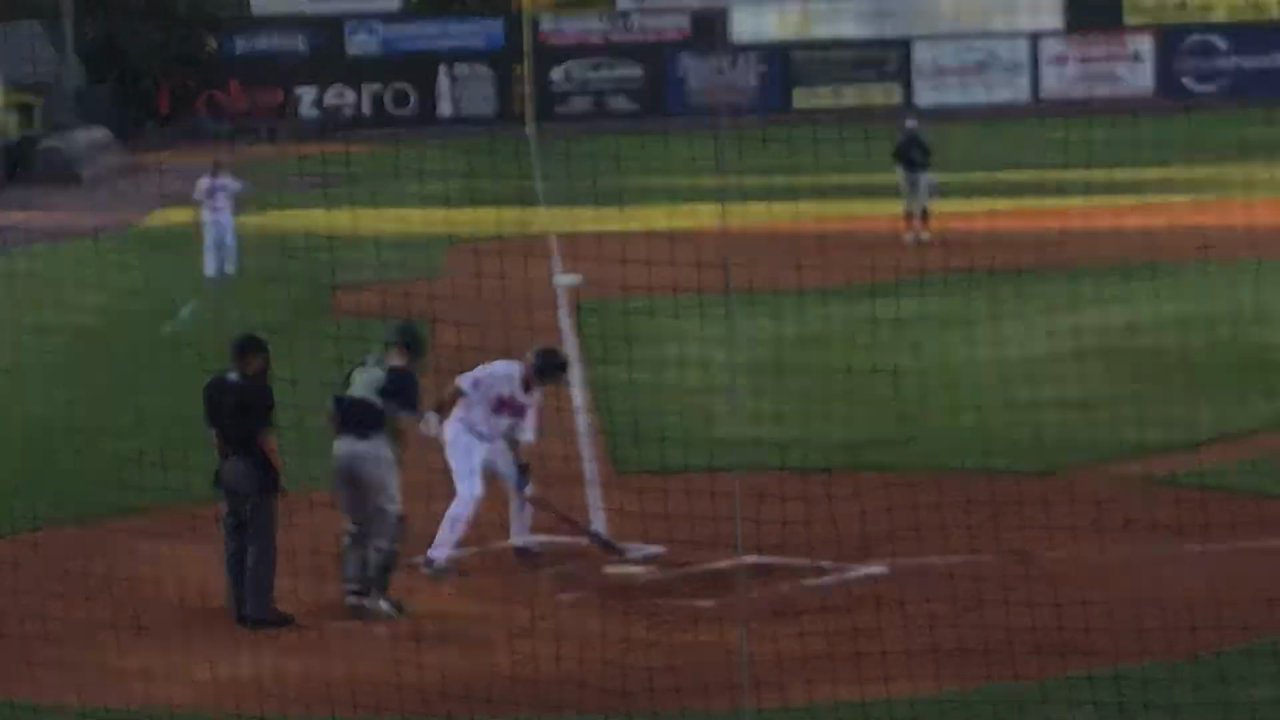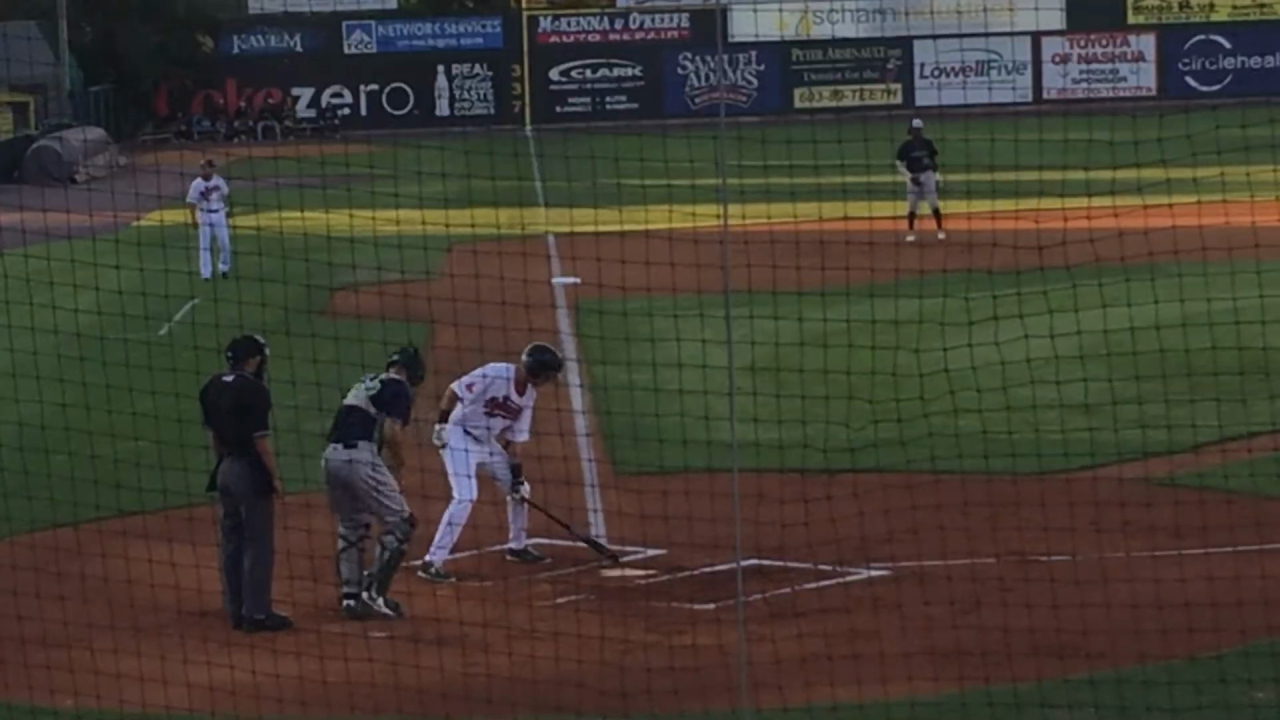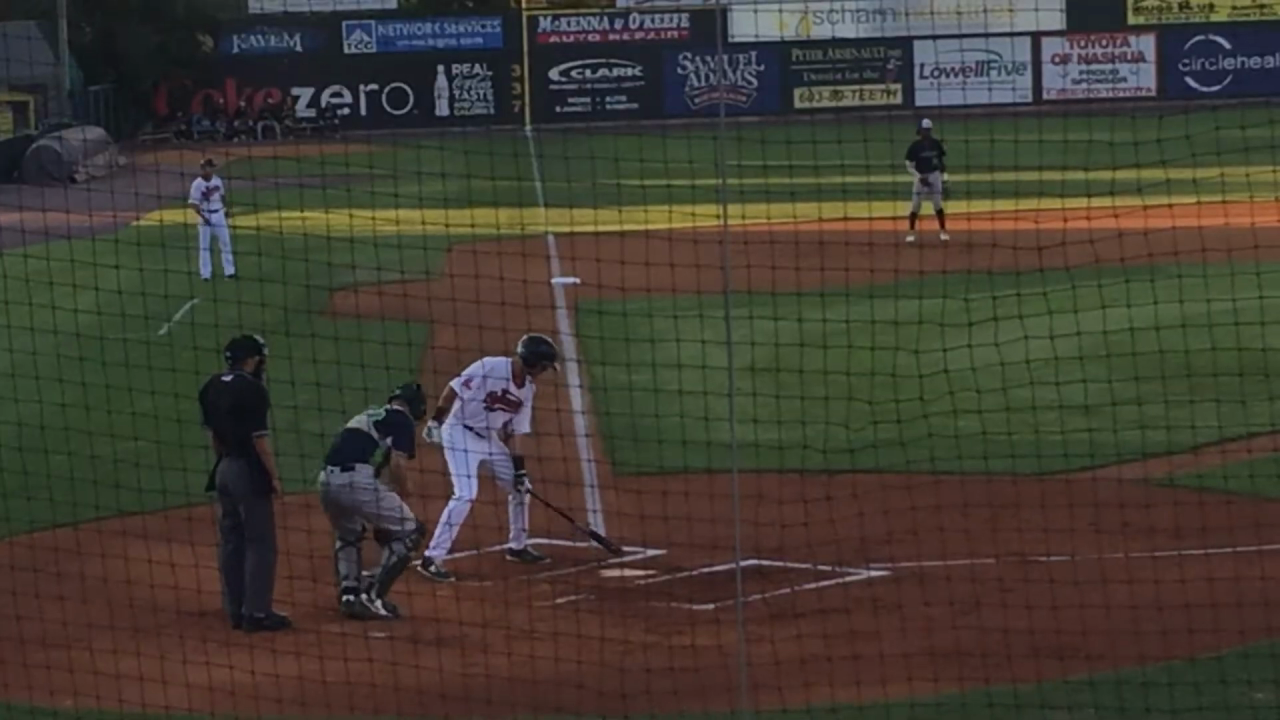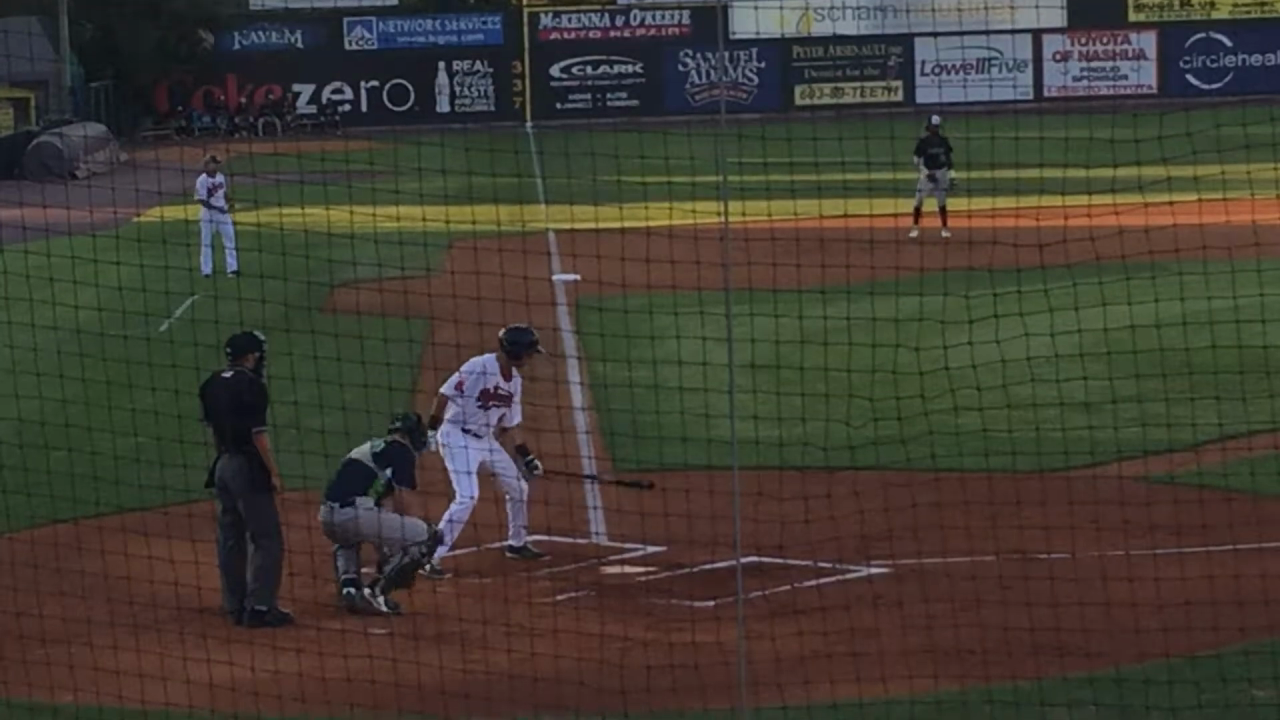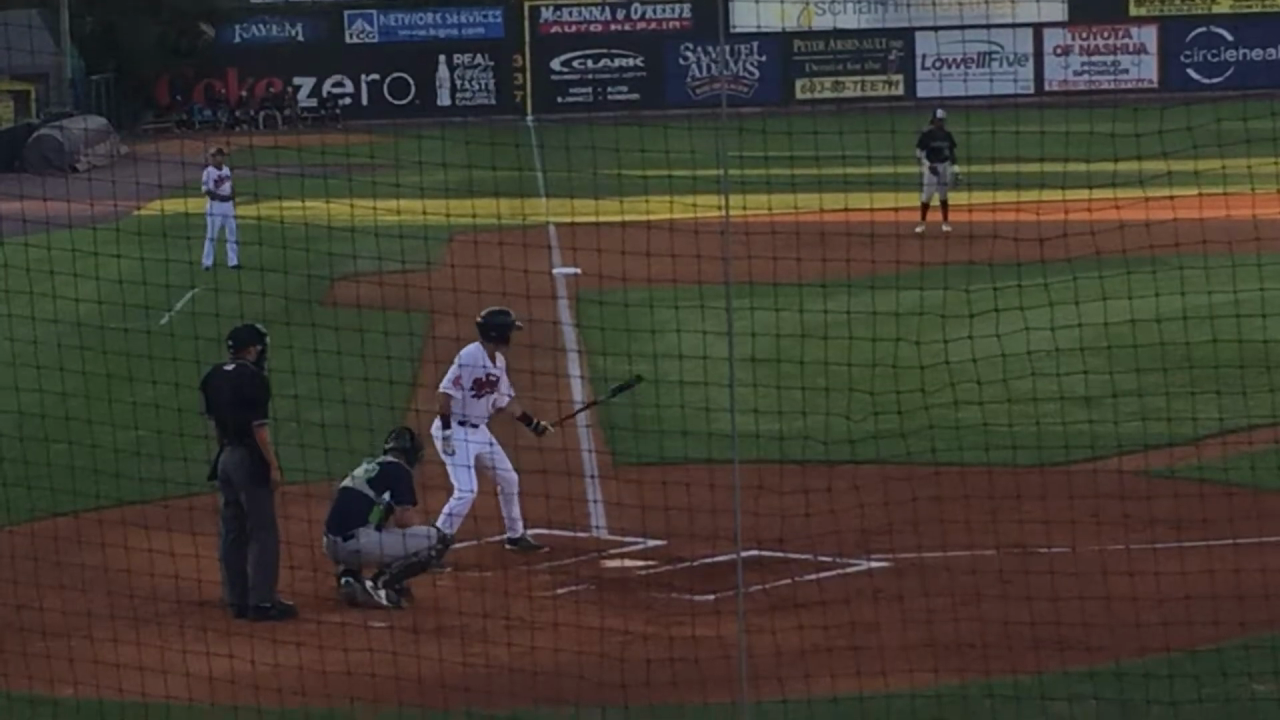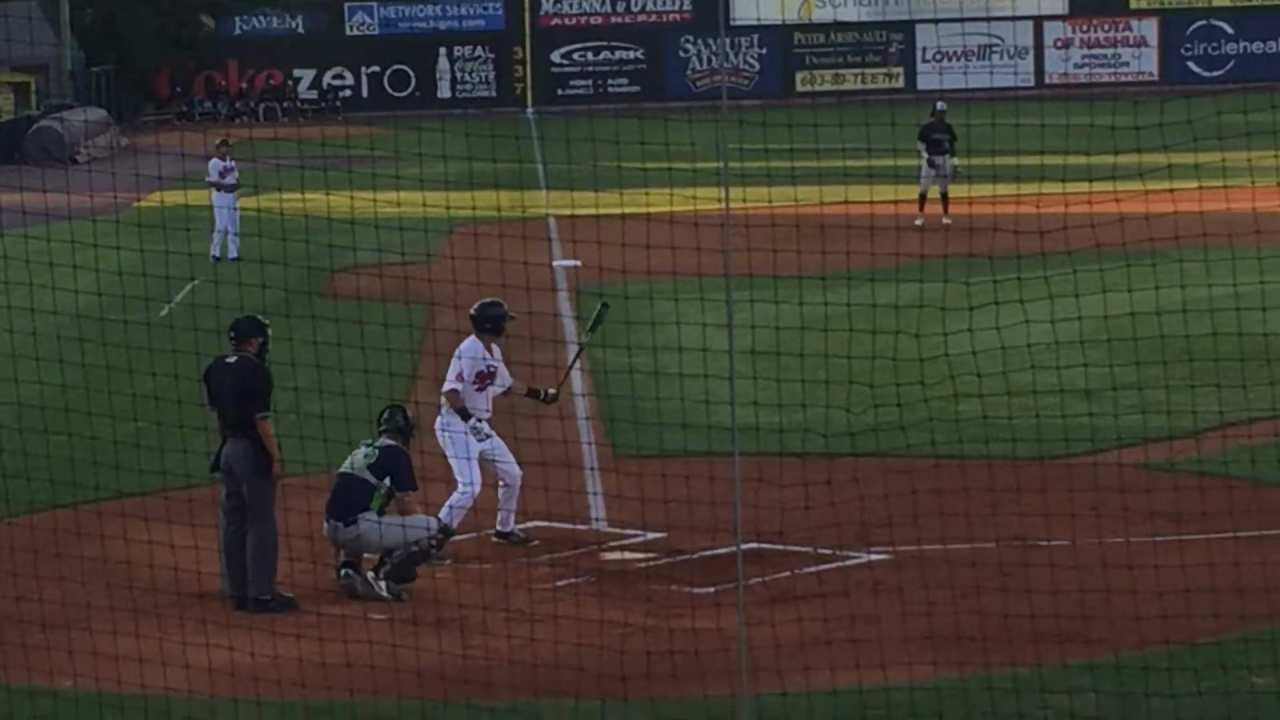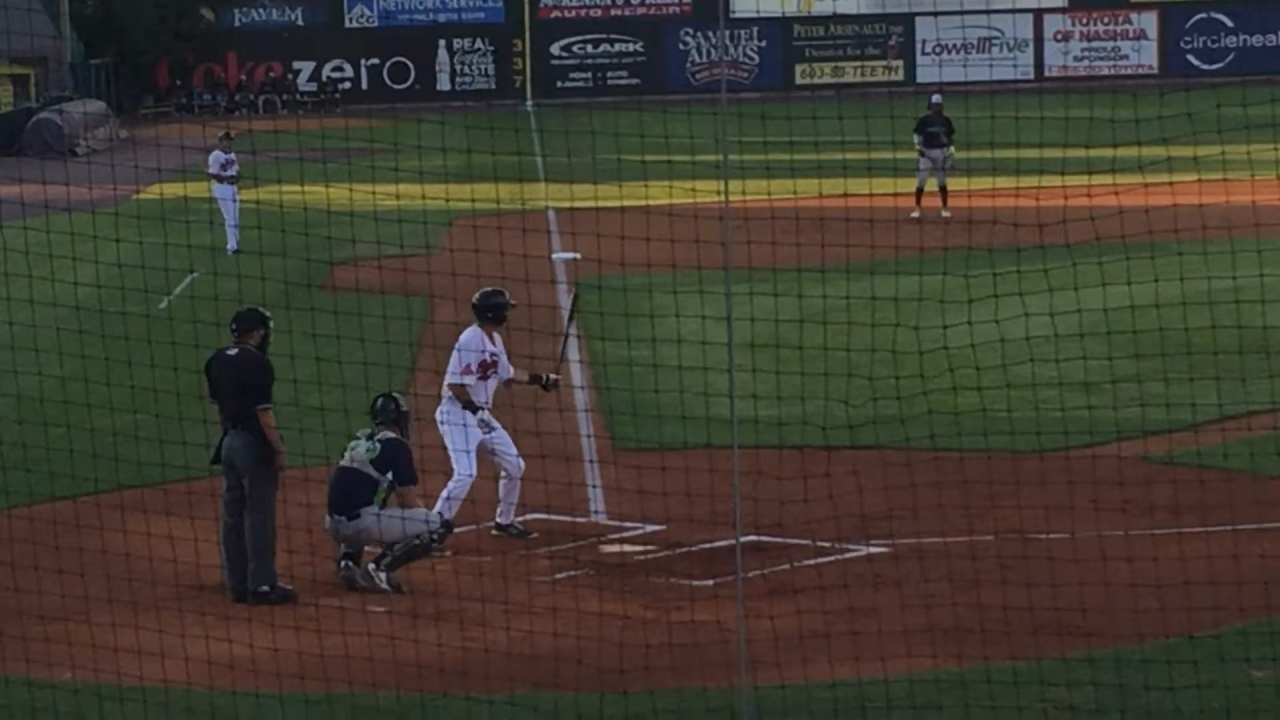
dt=0.2s
person 1, frame 1
left shoulder: (216, 387)
right shoulder: (257, 389)
left elbow: (217, 434)
right elbow: (265, 438)
right wrist: (279, 473)
left hip: (230, 468)
right hip: (254, 469)
left knee: (235, 540)
right knee: (260, 540)
left ankle: (241, 607)
right ankle: (259, 610)
person 1, frame 2
left shoulder: (212, 388)
right shoulder: (253, 390)
left elbow: (214, 435)
right elbow: (260, 439)
right wrist: (275, 476)
left hip: (225, 470)
right hip: (250, 472)
left knee: (231, 542)
right knee: (258, 543)
left ankle: (236, 610)
right ankle: (256, 613)
person 1, frame 3
left shoulder: (212, 387)
right shoulder: (252, 389)
left elbow: (213, 434)
right elbow: (259, 439)
right wrist: (274, 476)
left hip: (223, 470)
right hip: (249, 472)
left knee: (230, 542)
right knee: (260, 543)
left ankle: (236, 610)
right ankle: (257, 612)
person 1, frame 4
left shoulder: (211, 384)
right shoulder: (251, 386)
left elbow: (214, 429)
right elbow: (258, 435)
right wrist: (273, 472)
left hip: (223, 466)
right hip: (248, 468)
left knee: (230, 539)
right knee: (266, 537)
left ankle: (236, 606)
right ankle: (260, 605)
person 1, frame 5
left shoulder: (214, 377)
right shoulder: (253, 378)
left elbow: (216, 421)
right elbow: (259, 428)
right wrist: (273, 466)
left hip: (225, 459)
right hip: (249, 460)
left knee: (231, 532)
right knee: (262, 532)
left ankle: (237, 599)
right ankle: (262, 601)
person 1, frame 6
left shoulder: (216, 368)
right shoulder: (255, 371)
left elbow: (218, 413)
right elbow: (262, 420)
right wrist: (275, 458)
left hip: (228, 451)
right hip: (252, 452)
left knee: (232, 523)
right knee: (261, 524)
left ankle: (237, 591)
right ankle: (262, 593)
person 1, frame 7
left shoulder: (217, 361)
right shoulder: (257, 363)
left elbow: (219, 405)
right elbow: (263, 413)
right wrist: (279, 450)
left hip: (229, 442)
right hip: (254, 444)
left knee: (232, 516)
right knee: (260, 516)
left ankle: (237, 583)
right ankle: (261, 585)
person 2, frame 1
left shoulder: (533, 395)
right shoulder: (501, 372)
left elbow: (521, 438)
right elbow: (461, 386)
left wrist: (523, 477)
right wrist: (436, 413)
left hip: (491, 440)
right hip: (464, 434)
left knee: (522, 488)
right knee: (469, 495)
left ankle: (520, 542)
right ankle: (434, 557)
person 2, frame 2
left shoulder: (528, 395)
right shoulder: (494, 374)
left elbow: (515, 439)
right elbow: (455, 390)
left wrist: (518, 478)
right wrist: (441, 424)
left hip: (488, 442)
right hip: (459, 437)
left knee: (520, 490)
right knee: (465, 498)
left ankle: (517, 546)
right ankle: (432, 562)
person 2, frame 3
left shoulder: (528, 387)
right shoulder: (490, 367)
left elbow: (516, 432)
right elbow: (453, 389)
left wrist: (520, 471)
right wrist: (435, 420)
left hip: (489, 439)
right hip: (461, 434)
left knee: (521, 487)
right knee: (465, 496)
left ankle: (517, 546)
right ankle: (432, 558)
person 2, frame 4
left shoulder: (515, 379)
right shoulder: (479, 367)
left elbow: (510, 424)
right elbow: (444, 394)
left wrist: (527, 457)
right wrist: (431, 430)
left hip: (486, 438)
right hip: (458, 437)
left knee: (518, 486)
right knee: (467, 498)
left ankle: (517, 543)
right ankle: (428, 557)
person 2, frame 5
left shoulder: (498, 360)
right shoulder: (470, 356)
left elbow: (504, 401)
right elbow: (445, 393)
left wrist: (533, 424)
right wrist: (445, 430)
left hip: (478, 430)
right hip: (455, 431)
left knee: (509, 479)
right knee: (466, 492)
left ankle: (515, 536)
person 2, frame 6
left shoulder: (494, 351)
right shoulder: (469, 350)
left elbow: (506, 384)
right elbow: (450, 390)
left wrist: (540, 394)
right wrist: (469, 420)
left hip: (479, 424)
right hip: (457, 425)
left knee: (512, 475)
right knee: (470, 487)
left ankle: (505, 529)
person 2, frame 7
left shoulder: (495, 339)
right shoulder: (470, 340)
left elbow: (507, 374)
right elbow: (456, 384)
left wrist: (542, 379)
right wrist: (477, 411)
left hip: (480, 415)
right hip: (457, 415)
left knee: (515, 465)
right knee: (464, 476)
left ankle: (504, 521)
person 3, frame 1
left shoulder: (360, 369)
right shoulder: (403, 375)
left elbow: (337, 412)
right elbow: (404, 425)
right wrist: (399, 448)
left hip: (343, 449)
right hip: (372, 450)
left knee: (356, 525)
right knee: (386, 525)
left ankle: (354, 592)
right ankle: (375, 598)
person 3, frame 2
left shoulder: (363, 384)
right shoulder: (399, 388)
right elbow: (392, 432)
right wrist: (399, 463)
left hip: (332, 457)
right hip: (360, 458)
left knee: (350, 528)
right knee: (400, 523)
left ankle: (350, 597)
right ankle: (373, 593)
person 3, frame 3
left shoulder: (368, 415)
right shoulder: (402, 420)
right elbow: (397, 464)
right wrist: (401, 493)
left hip: (327, 480)
right hip: (356, 480)
left knee: (348, 535)
right knee: (410, 531)
left ankle: (349, 595)
right ankle: (372, 596)
person 3, frame 4
left shoulder: (371, 446)
right shoulder: (402, 450)
right elbow: (402, 500)
left wrist: (384, 554)
right wrist: (410, 521)
left hip: (329, 514)
right hip: (354, 511)
left knee: (348, 538)
right knee: (429, 537)
left ankle: (350, 589)
right ankle: (376, 593)
person 3, frame 5
left shoulder: (368, 467)
right shoulder: (399, 470)
right elbow: (405, 519)
left hip: (334, 544)
right hip: (358, 541)
right knee: (439, 540)
left ankle: (348, 580)
right ankle: (379, 586)
person 3, frame 6
left shoulder: (362, 450)
right shoulder: (397, 454)
right elbow: (405, 506)
left hip: (332, 531)
right hip: (359, 528)
right knee: (439, 530)
left ankle: (348, 571)
right ankle: (379, 577)
person 3, frame 7
left shoulder: (359, 441)
right shoulder: (397, 446)
right elbow: (407, 500)
right wrist: (425, 514)
left hip: (335, 524)
right hip: (361, 522)
right knee: (440, 525)
left ankle: (348, 562)
right ankle: (379, 568)
